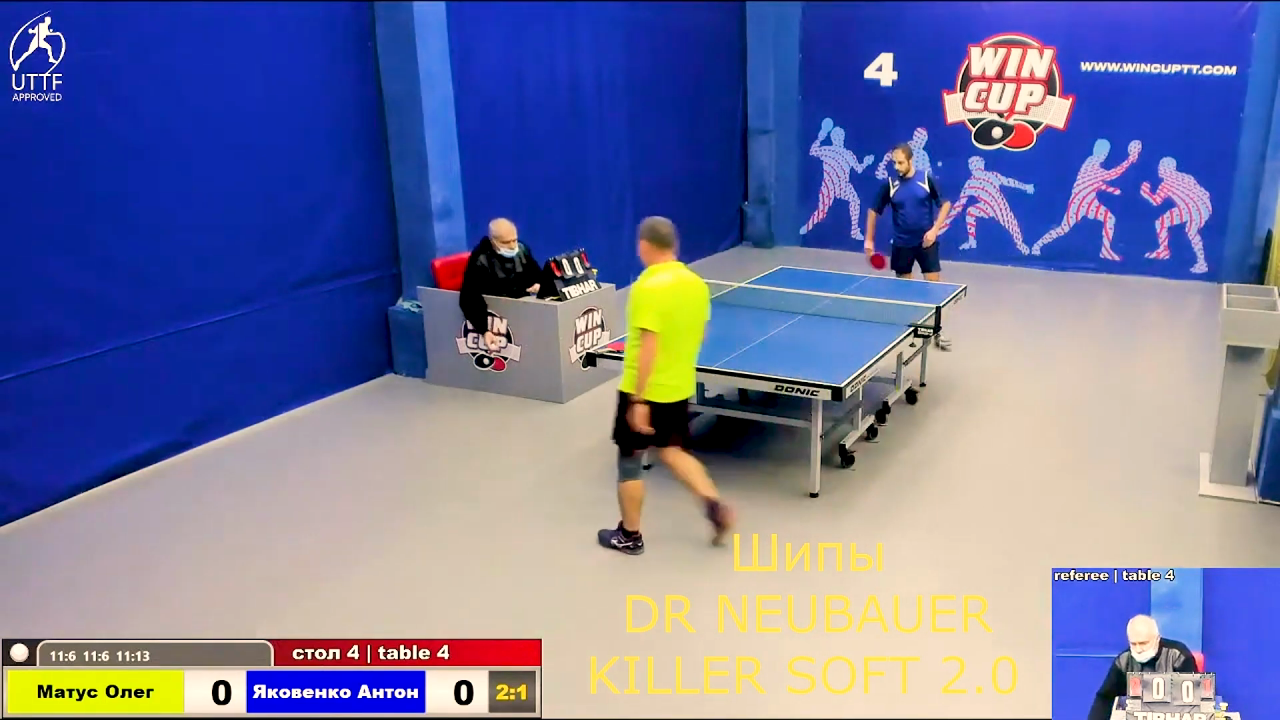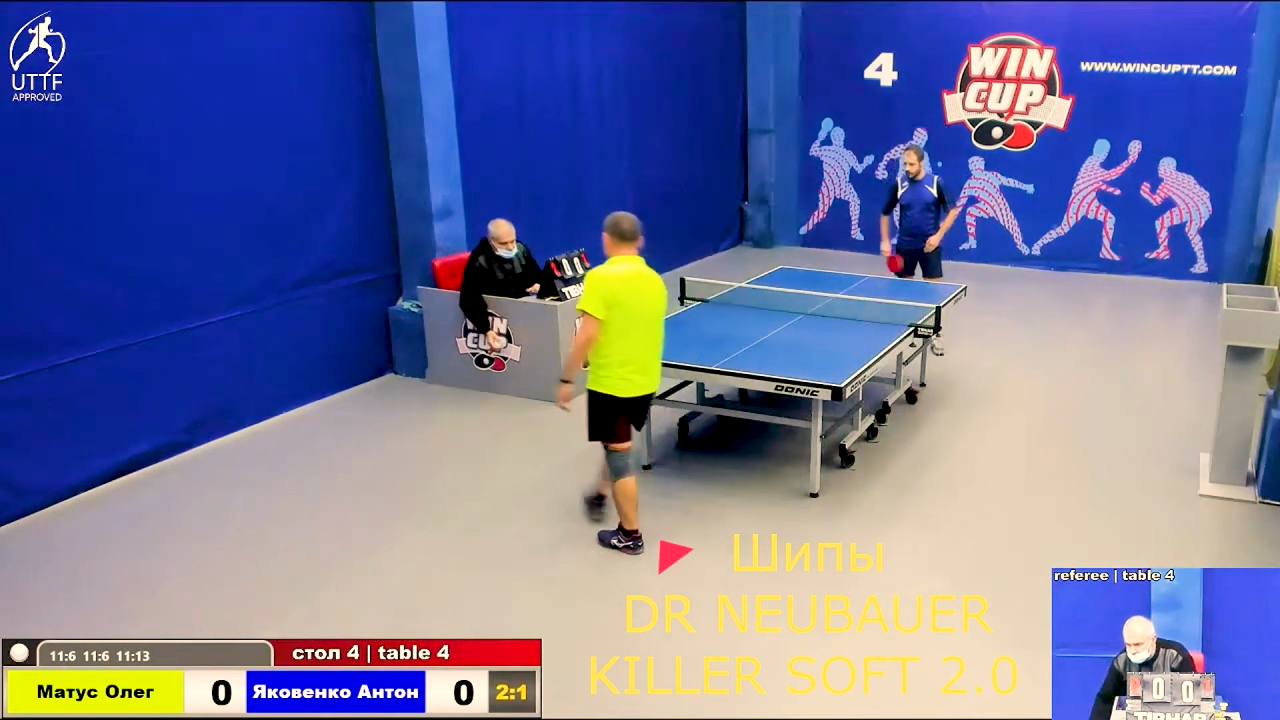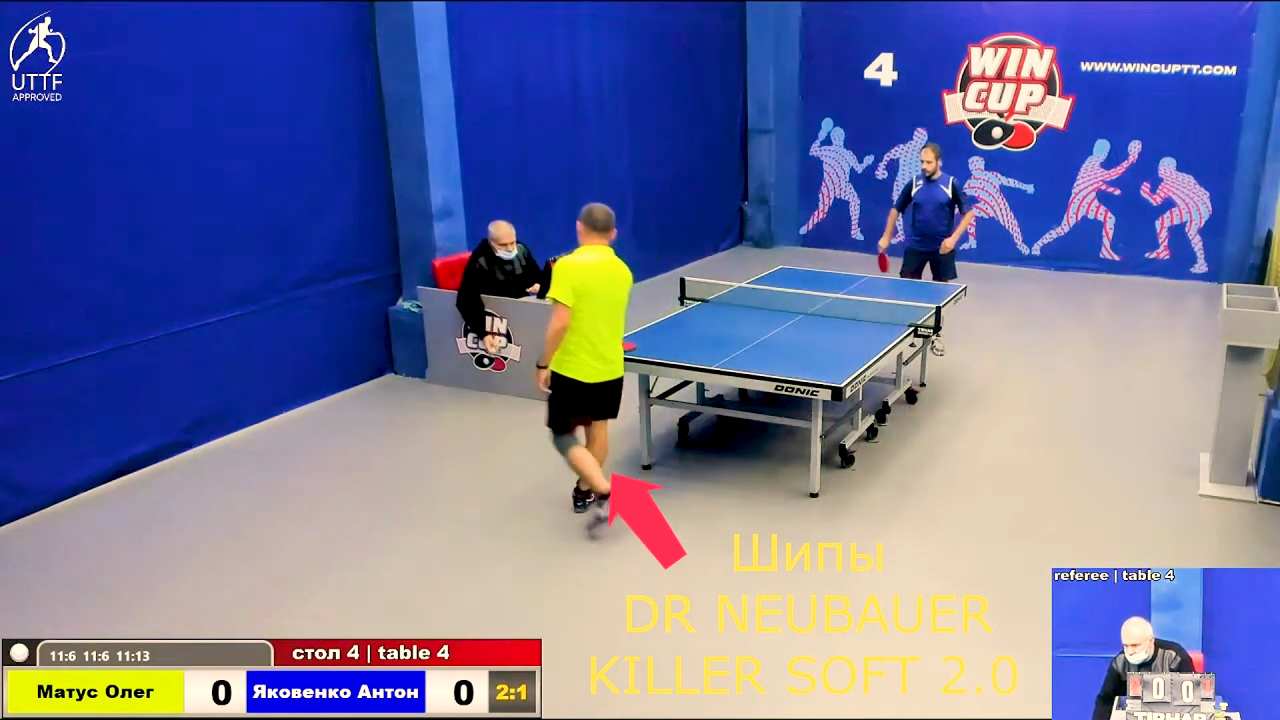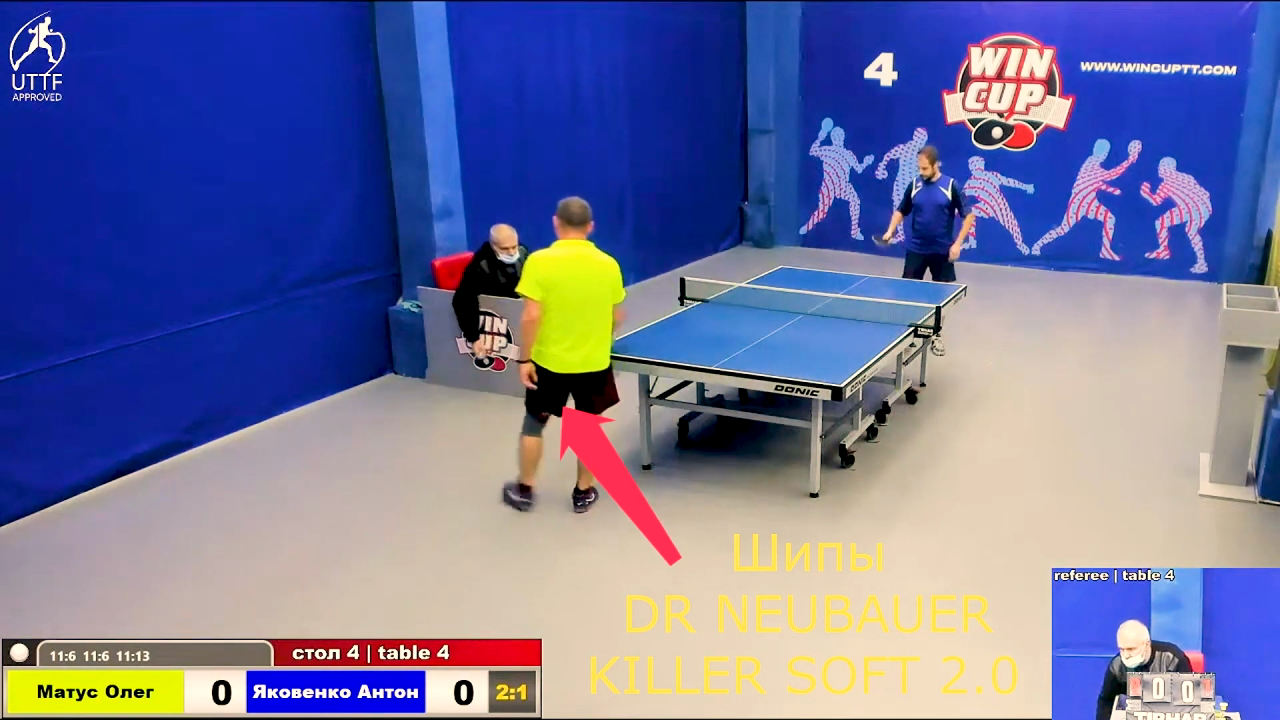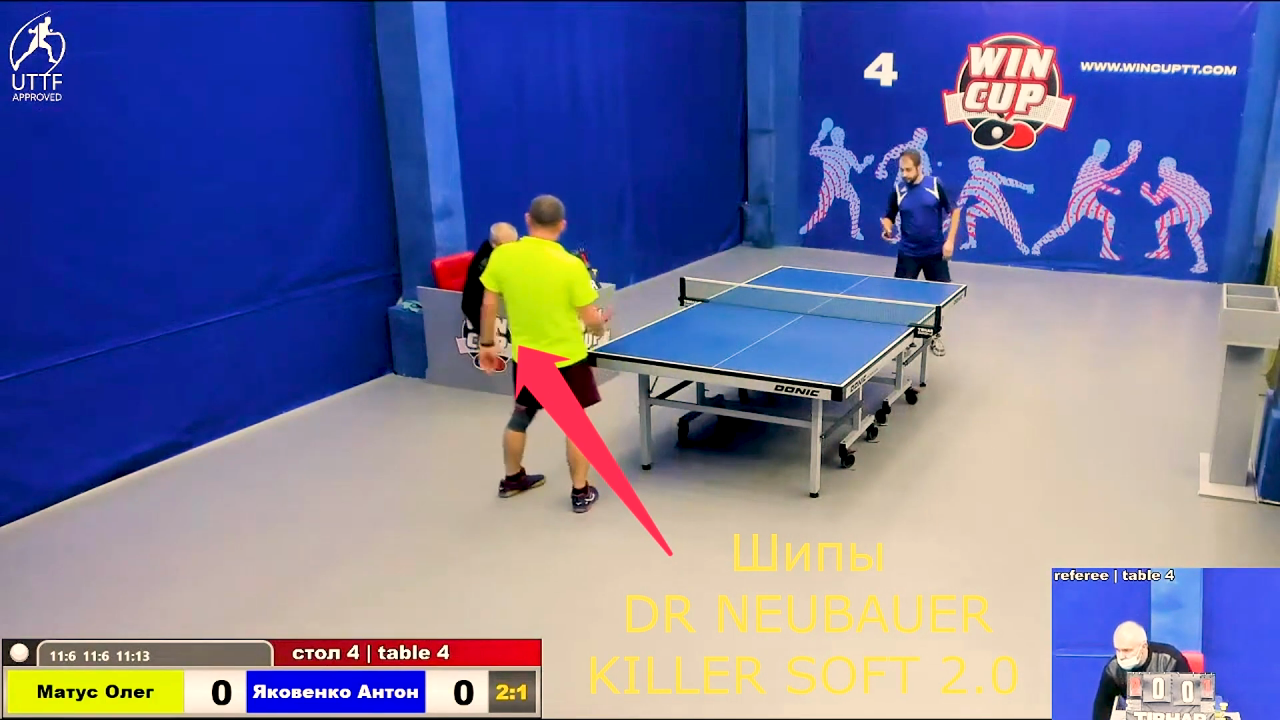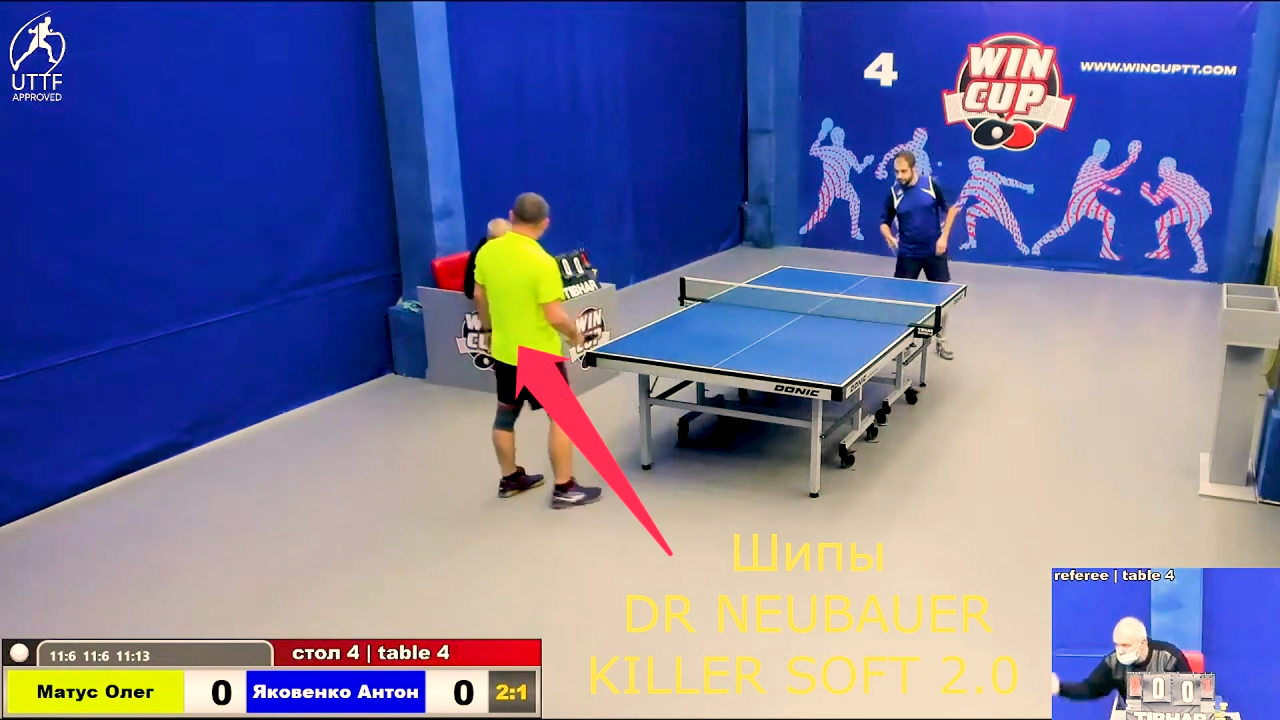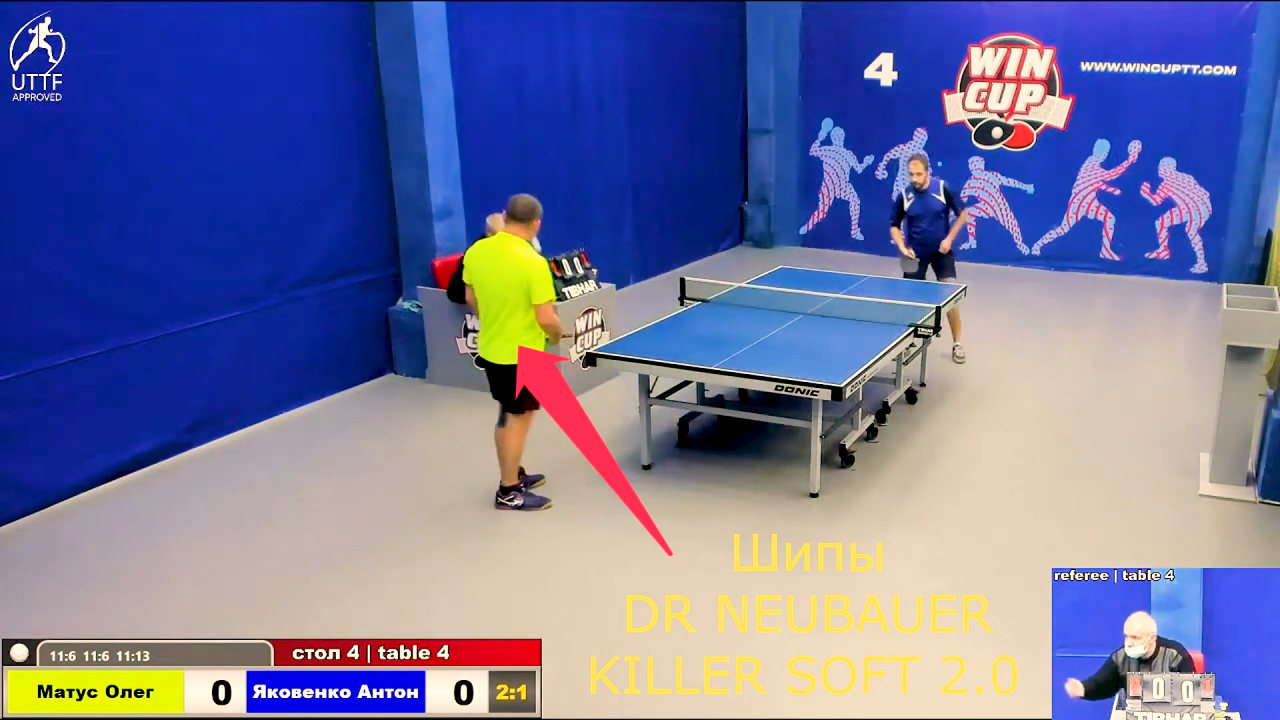
dt=0.3s
person 1, frame 1
left shoulder: (648, 287)
right shoulder: (696, 284)
left elbow: (648, 348)
right elbow: (698, 333)
left wrist: (638, 401)
left hip: (647, 390)
right hip: (681, 388)
left knee: (630, 460)
right knee: (672, 452)
left ankle: (629, 535)
right ankle: (715, 504)
person 1, frame 2
left shoulder: (600, 277)
right shoulder: (656, 281)
left elbow: (588, 335)
left wrist: (567, 378)
left hip: (610, 383)
right hip: (647, 382)
left knee: (619, 455)
right knee: (618, 444)
left ankle: (629, 534)
right ankle: (599, 498)
person 1, frame 3
left shoulder: (569, 266)
right shoulder: (623, 271)
left elbow: (560, 323)
left wrist: (543, 364)
left hip: (573, 370)
right hip: (611, 369)
left knee: (565, 438)
right knee: (597, 430)
left ankle: (604, 494)
right ankle: (585, 491)
person 1, frame 4
left shoulder: (540, 261)
right shoulder: (608, 264)
left elbow: (532, 316)
right elbow: (616, 318)
left wrist: (526, 360)
left hip: (550, 362)
right hip: (594, 363)
left knee: (534, 423)
left ankle: (524, 489)
right ankle: (583, 492)
person 1, frame 5
left shoulder: (503, 256)
right shoulder: (570, 265)
left elbow: (488, 305)
right elbow: (592, 320)
left wrist: (487, 344)
right wrist: (601, 324)
right hip: (567, 359)
left knee: (520, 418)
left ankle: (512, 479)
right ankle: (581, 492)
person 1, frame 6
left shoulder: (487, 251)
right shoulder: (542, 262)
left elbow: (480, 299)
right elbow: (555, 316)
right wrist: (574, 334)
left hip: (503, 352)
right hip: (537, 356)
left knee: (505, 415)
left ankle: (510, 478)
right ankle: (564, 487)
person 1, frame 7
left shoulder: (476, 251)
right shoulder: (533, 263)
left elbow: (471, 299)
right elbow: (545, 318)
right wrist: (558, 334)
left hip: (490, 350)
right hip: (522, 356)
left knee: (507, 416)
right knee: (519, 422)
left ankle: (512, 476)
right ankle: (509, 492)
person 2, frame 1
left shoulder: (927, 178)
right shoulder: (889, 184)
left elbow: (945, 204)
right elbow: (874, 211)
left wrist: (935, 229)
right wrist: (869, 239)
left hip: (926, 241)
right hip: (902, 244)
left knee: (933, 285)
person 2, frame 2
left shoulder: (936, 183)
right shoulder: (899, 185)
left elbow: (953, 211)
right elbow: (885, 213)
left wrist: (938, 235)
right wrist: (885, 241)
left hip: (929, 245)
right hip: (905, 246)
left ankle: (935, 334)
person 2, frame 3
left shoulder: (951, 184)
right shoulder: (914, 183)
left elbow: (968, 213)
right elbow: (896, 209)
left wrist: (954, 238)
right wrist: (886, 237)
left hip: (941, 248)
right hip: (915, 246)
left ankle: (936, 336)
person 2, frame 4
left shoulder: (951, 186)
right shoulder: (914, 185)
left elbow: (968, 216)
right elbow: (901, 211)
left wrist: (957, 243)
right wrist: (891, 230)
left hip: (942, 251)
right hip: (915, 249)
left ankle: (935, 336)
person 2, frame 5
left shoulder: (935, 185)
right shoulder: (898, 190)
left elbow: (954, 212)
right elbow: (888, 216)
left wrist: (950, 241)
right wrist: (887, 229)
left hip: (935, 251)
right hip: (908, 252)
left ankle: (935, 336)
person 2, frame 6
left shoulder: (931, 184)
right shoulder: (894, 193)
left elbow: (950, 210)
right elbow: (885, 223)
left wrist: (944, 237)
right wrist: (890, 238)
left hip: (934, 251)
right hip: (908, 253)
left ankle: (941, 340)
person 2, frame 7
left shoulder: (942, 188)
right shoulder: (904, 195)
left elbow: (963, 214)
right elbow: (894, 225)
left wrist: (949, 238)
right wrist: (902, 247)
left hip: (941, 250)
right hip: (916, 253)
left ankle: (957, 343)
